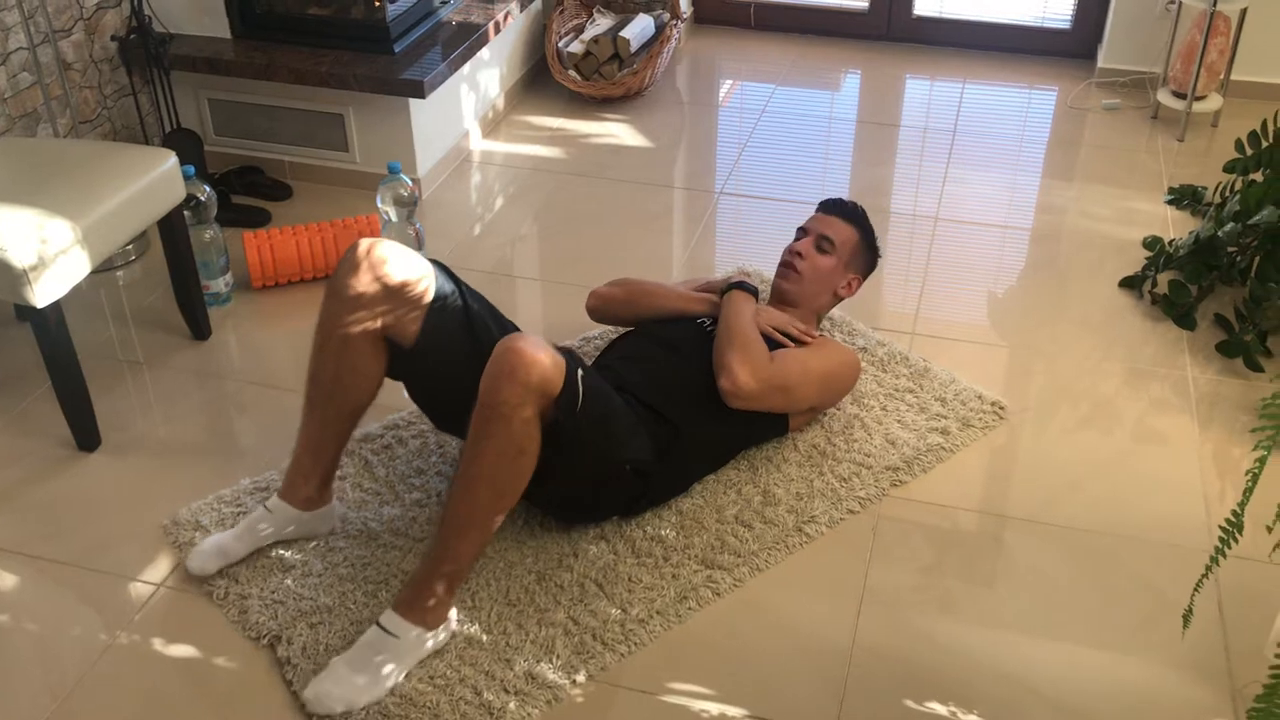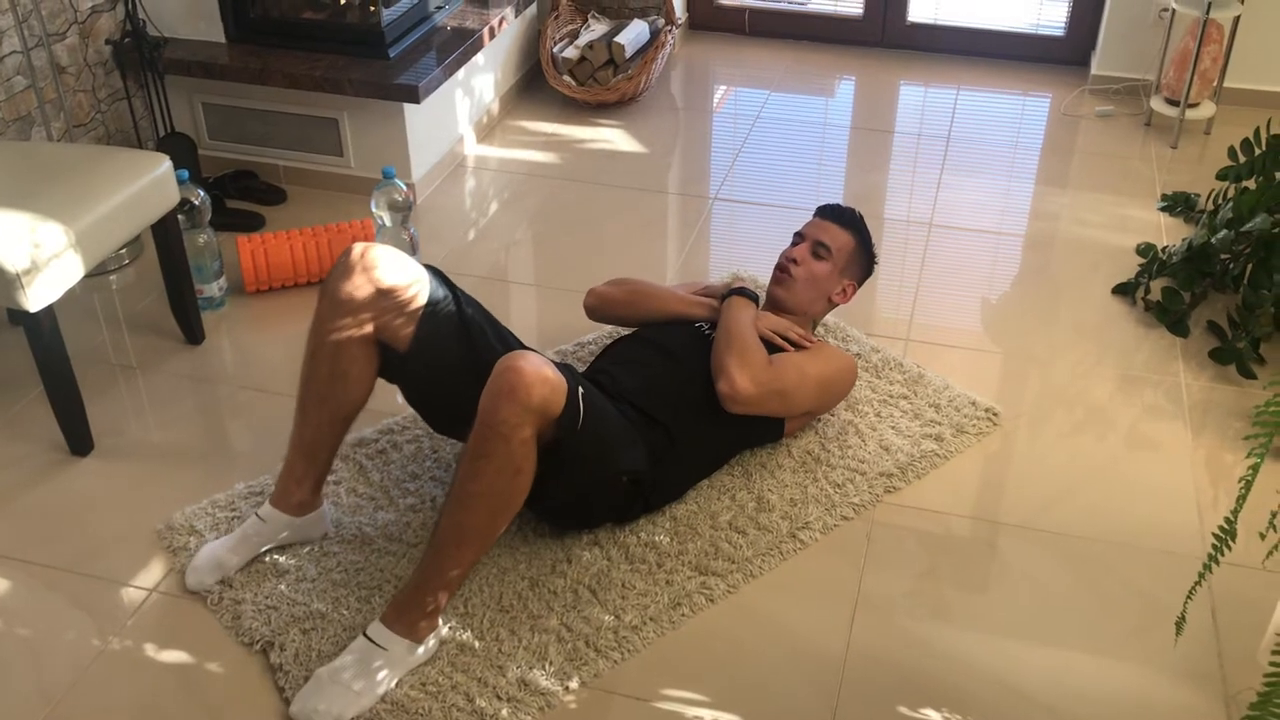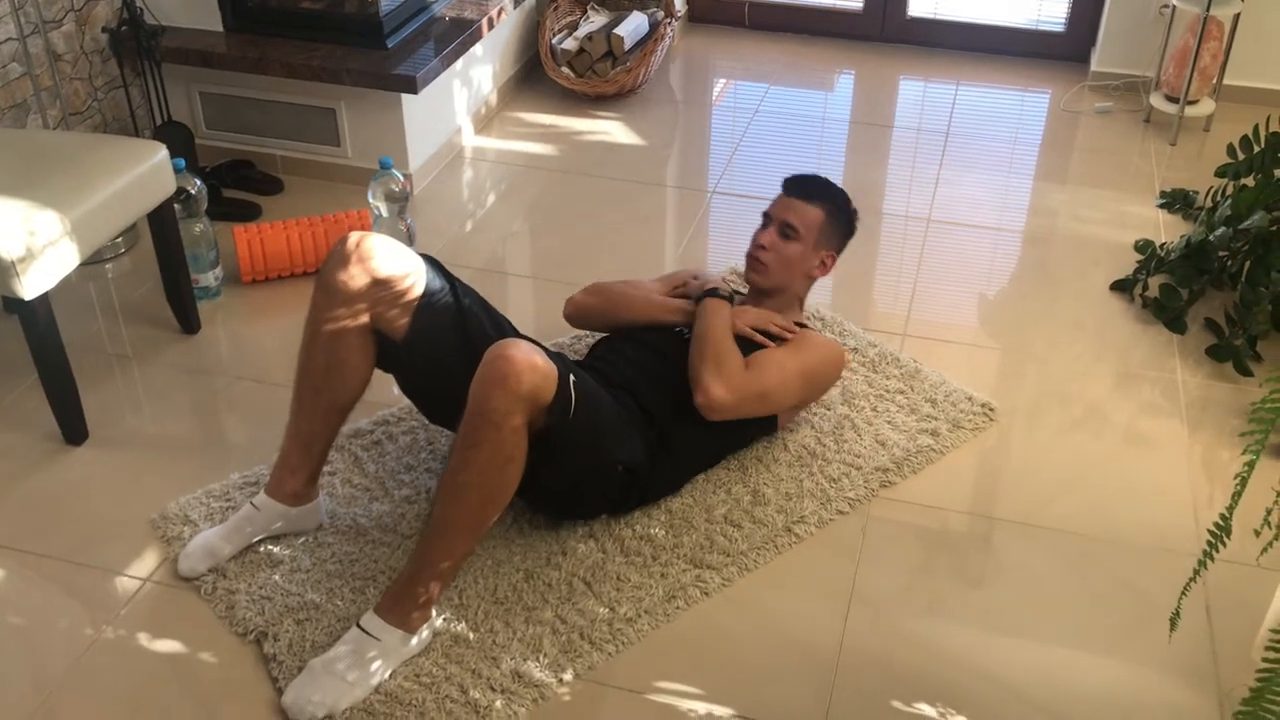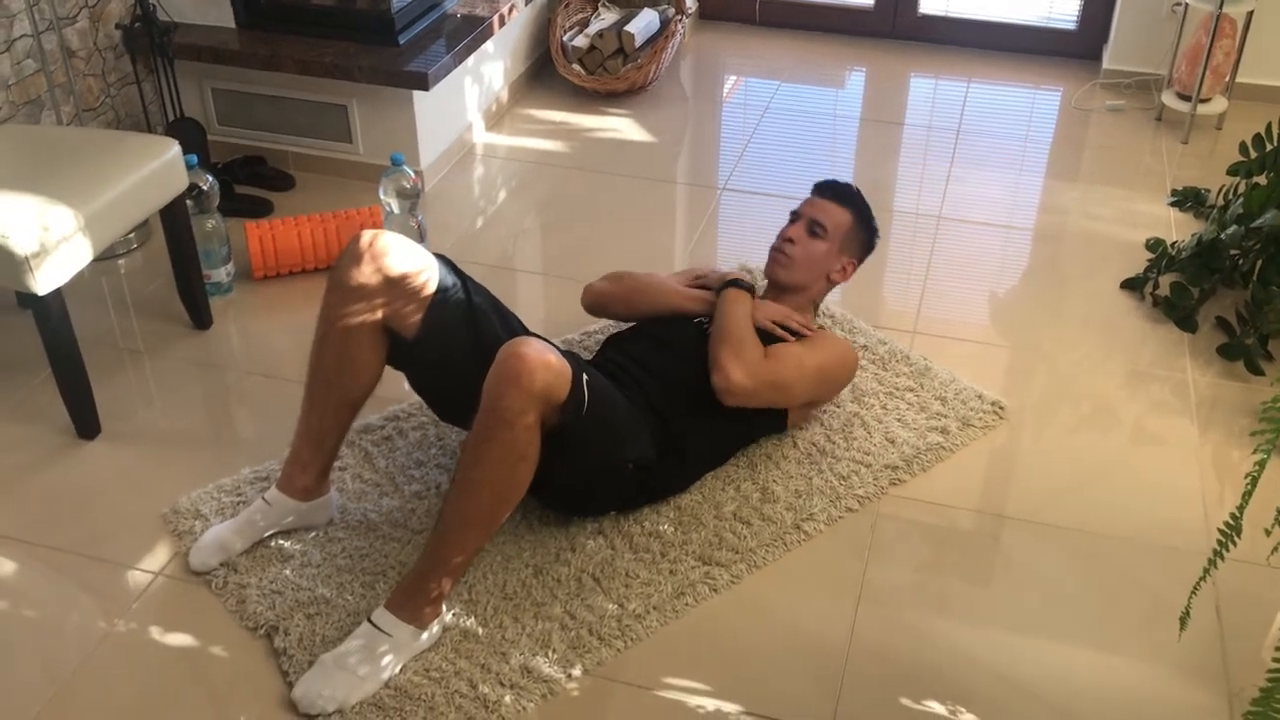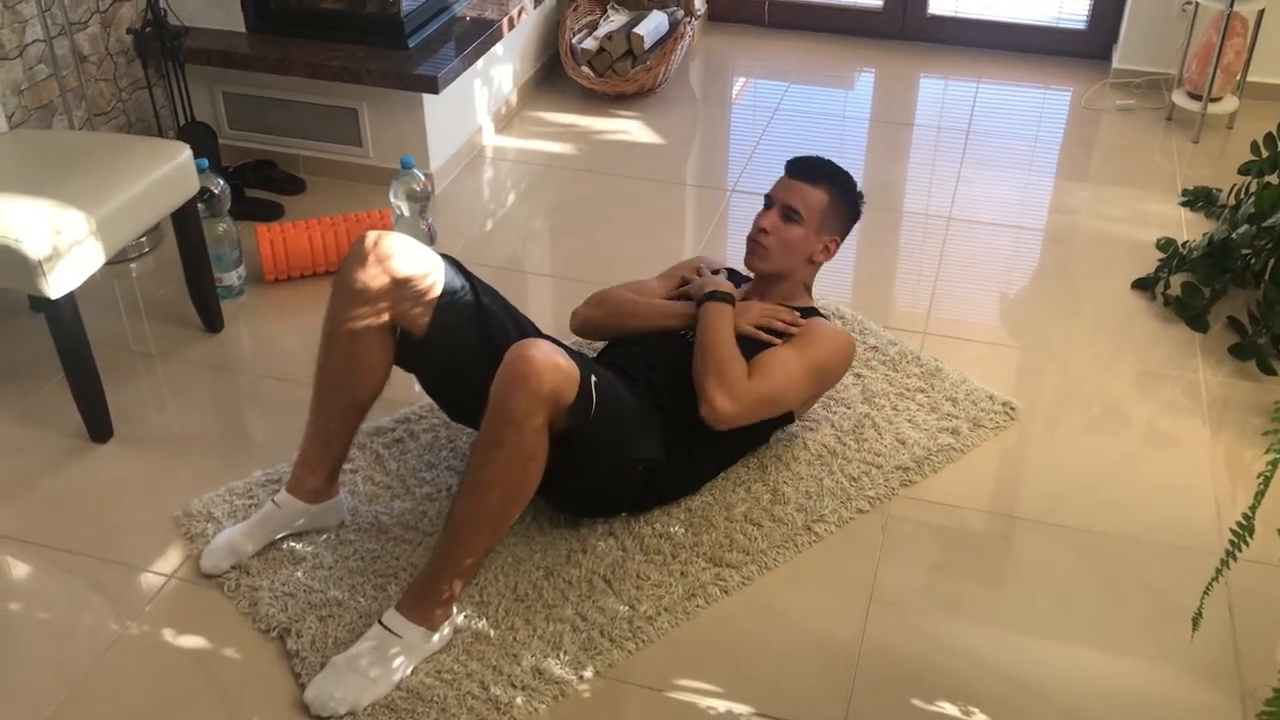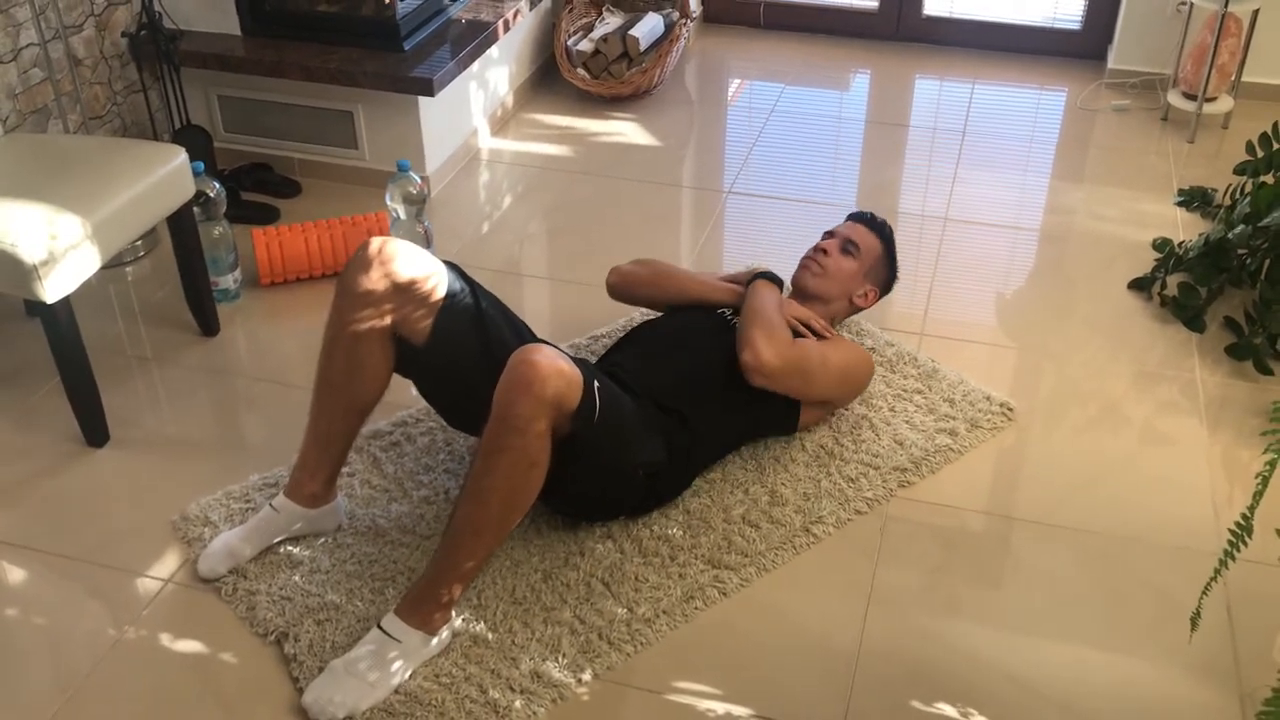
dt=0.7s
person 1, frame 1
left shoulder: (830, 361)
right shoulder: (735, 298)
left elbow: (739, 381)
right elbow: (603, 300)
left wrist: (737, 300)
right wrist: (722, 299)
left hip: (623, 458)
right hip: (555, 409)
left knee: (523, 359)
right knee: (375, 266)
left ankle: (421, 613)
right ankle: (305, 499)
person 1, frame 2
left shoulder: (827, 367)
right shoulder: (727, 299)
left elbow: (738, 387)
right elbow: (603, 300)
left wrist: (736, 306)
right wrist: (722, 302)
left hip: (619, 462)
right hip: (550, 410)
left knee: (524, 381)
right knee: (367, 273)
left ankle: (410, 624)
right ankle: (295, 504)
person 1, frame 3
left shoulder: (813, 353)
right shoulder: (710, 287)
left elbow: (717, 394)
right elbow: (581, 305)
left wrist: (712, 303)
right wrist: (700, 305)
left hip: (615, 455)
right hip: (549, 402)
left knee: (515, 366)
right knee: (365, 261)
left ankle: (404, 614)
right ankle: (290, 494)
person 1, frame 4
left shoulder: (826, 354)
right shoulder: (721, 284)
left elbow: (734, 379)
right elbow: (600, 295)
left wrist: (732, 295)
right wrist: (716, 297)
left hip: (624, 451)
right hip: (555, 402)
left knee: (528, 365)
right knee: (376, 260)
left ankle: (416, 609)
right ankle: (302, 489)
person 1, frame 5
left shoulder: (823, 341)
right shoulder: (712, 273)
left elbow: (722, 404)
right elbow: (588, 316)
left wrist: (715, 304)
right wrist: (702, 305)
left hip: (634, 453)
right hip: (563, 400)
left knee: (535, 367)
right knee: (382, 258)
left ankle: (425, 612)
right ankle: (311, 493)
person 1, frame 6
left shoulder: (843, 361)
right shoulder: (738, 293)
left elbow: (759, 357)
right elbow: (623, 279)
left wrist: (763, 285)
right wrist: (743, 290)
left hip: (633, 452)
right hip: (572, 404)
left knee: (538, 371)
right knee: (385, 266)
left ankle: (424, 617)
right ankle: (309, 496)
